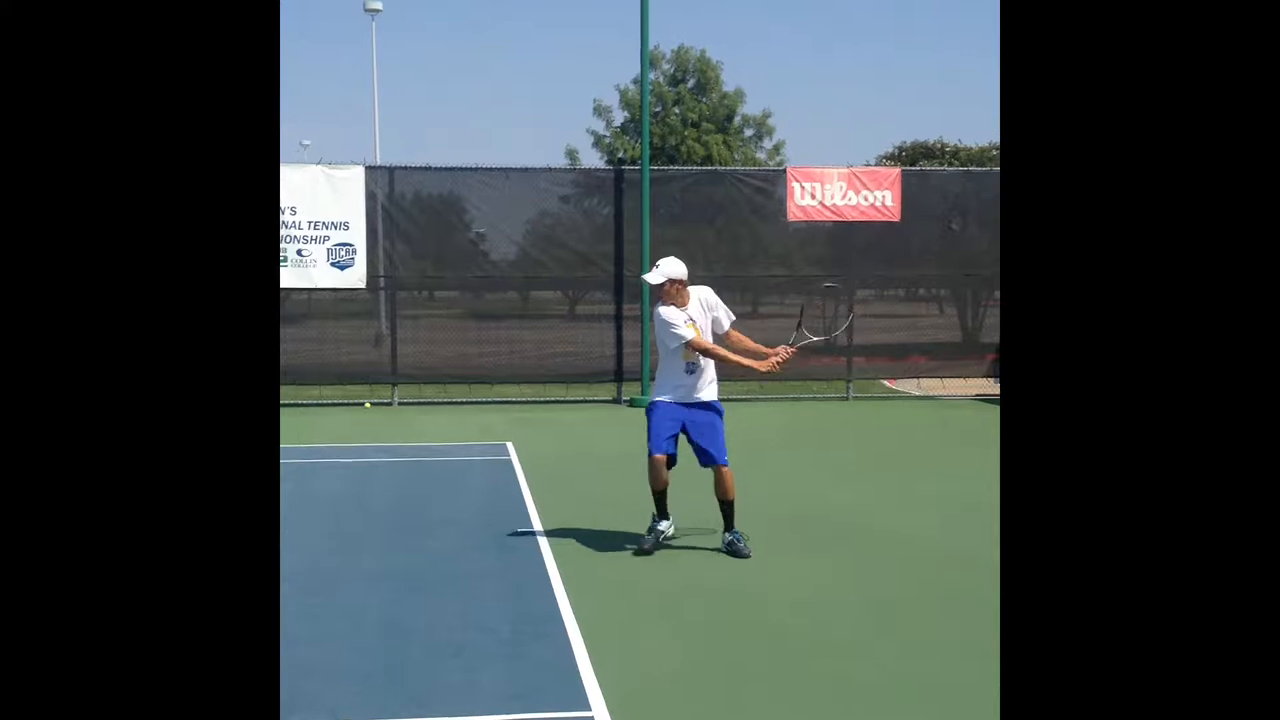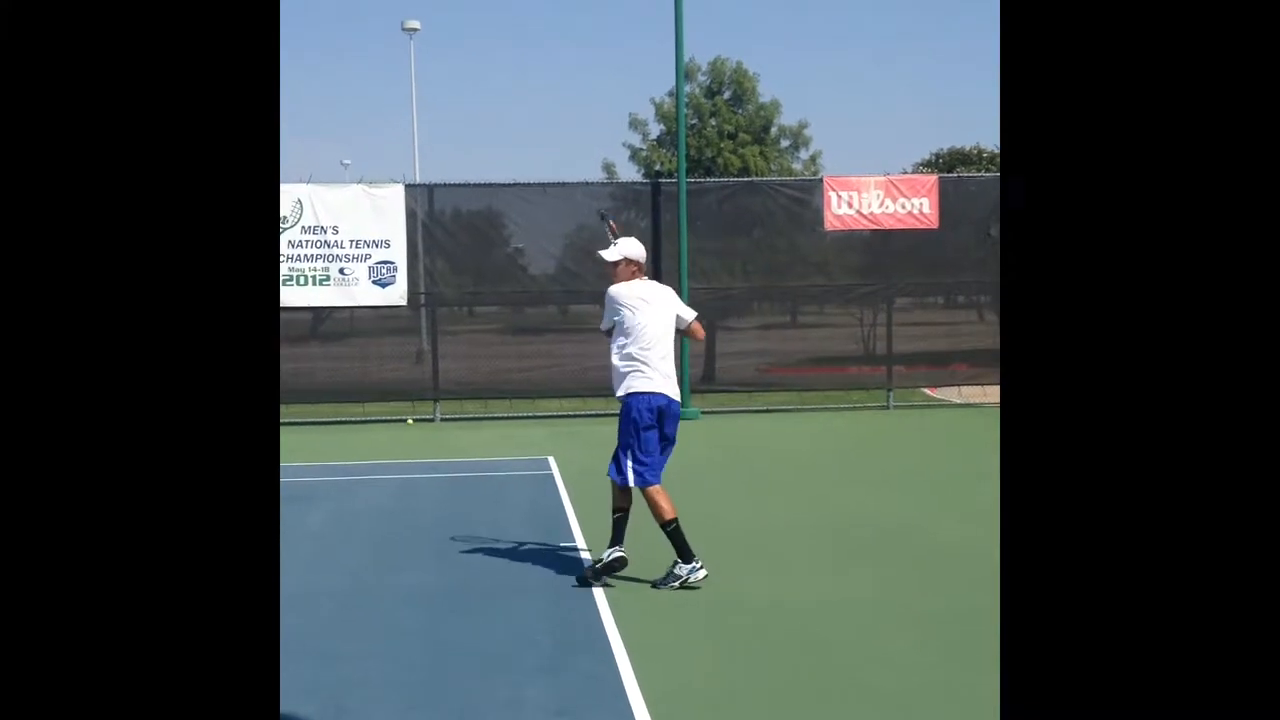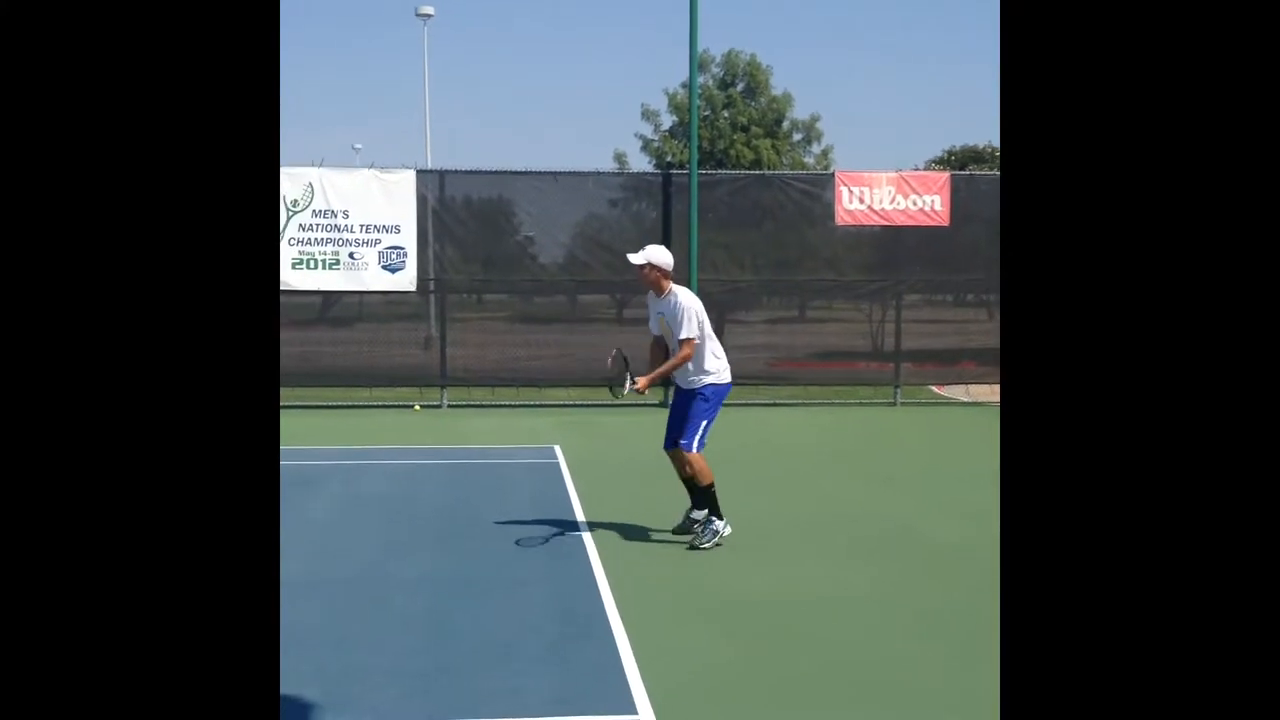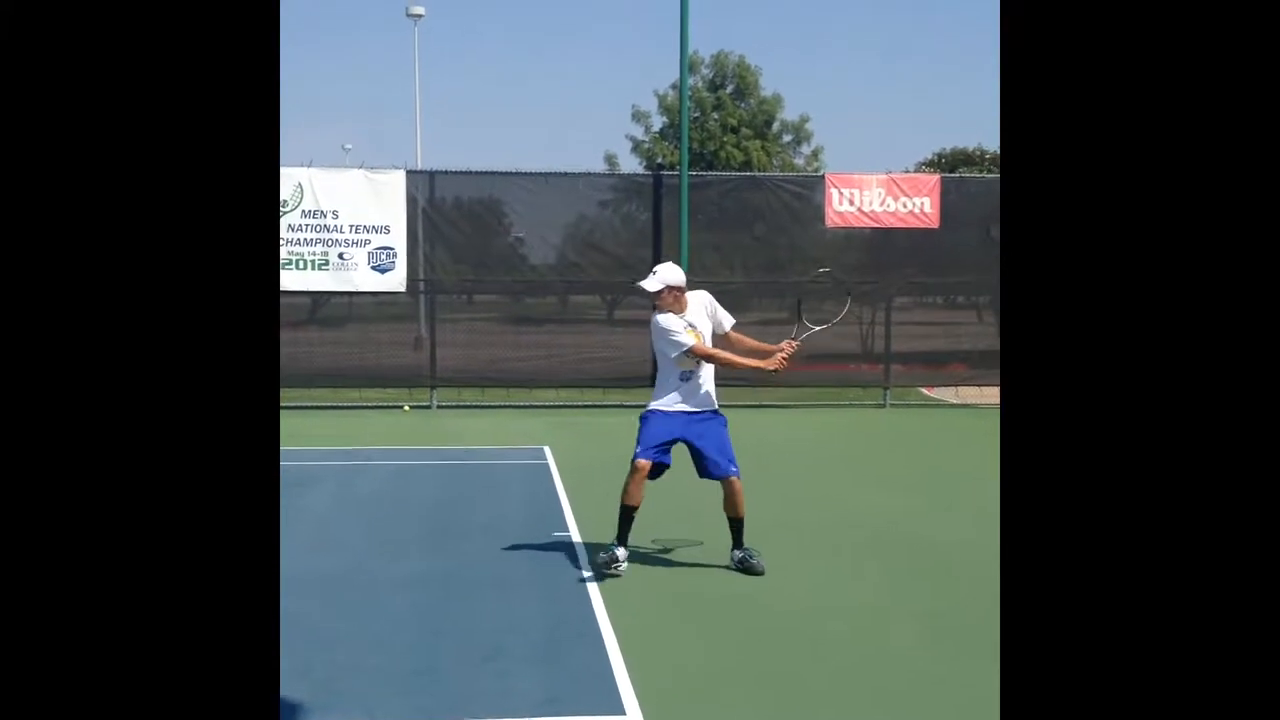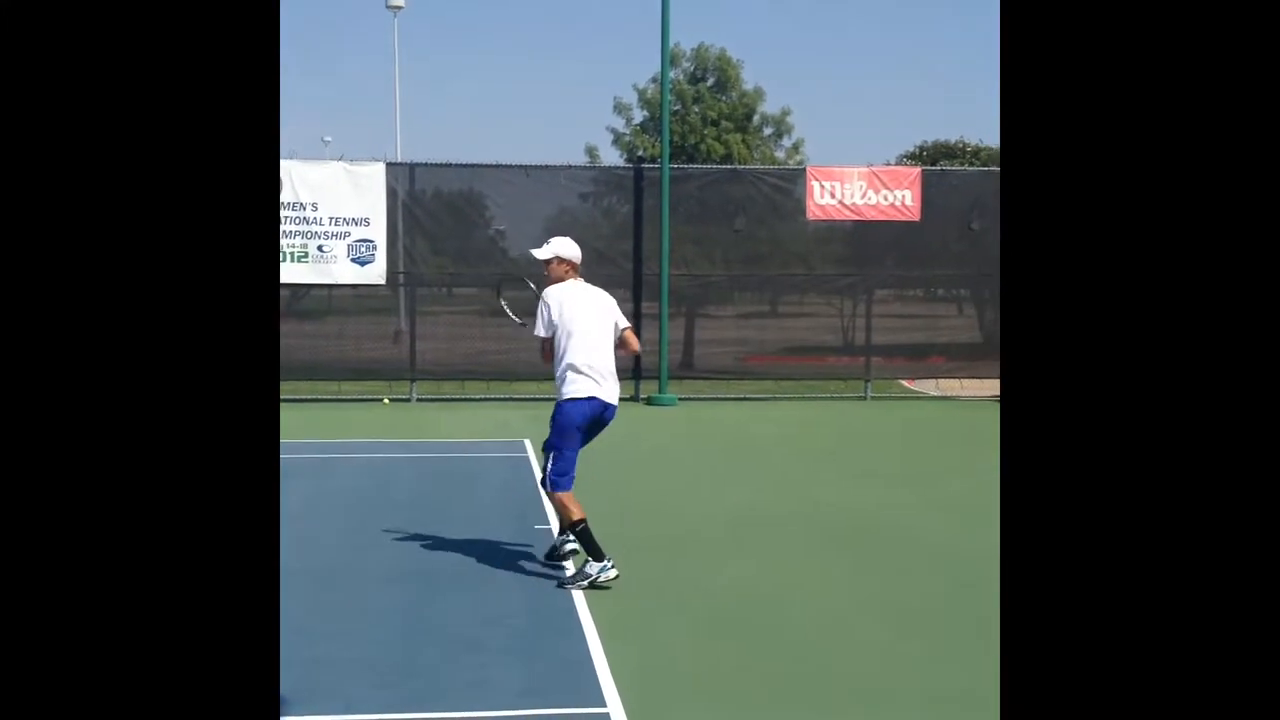
dt=1s
person 1, frame 1
left shoulder: (705, 296)
right shoulder: (664, 313)
left elbow: (729, 335)
right elbow: (706, 349)
left wrist: (768, 352)
right wrist: (754, 365)
left hip: (704, 400)
right hip: (668, 400)
left knee: (721, 465)
right knee: (658, 458)
left ankle: (730, 532)
right ankle: (661, 521)
person 1, frame 2
left shoulder: (616, 293)
right shoulder: (665, 292)
left elbow: (609, 331)
right elbow: (698, 333)
left hip: (641, 395)
right hip: (668, 397)
left knee: (645, 481)
right knee: (623, 476)
left ankle: (688, 562)
right ankle: (615, 550)
person 1, frame 3
left shoulder: (683, 301)
right shoulder: (654, 299)
left elbow: (686, 352)
right elbow: (658, 342)
left wrist: (650, 378)
right wrist: (654, 374)
left hip: (711, 381)
right hip: (686, 383)
left knee: (689, 450)
right knee: (673, 448)
left ankle: (717, 520)
right ankle: (700, 509)
person 1, frame 4
left shoulder: (703, 300)
right shoulder: (662, 322)
left elbow: (729, 337)
right elbow: (708, 355)
left wrist: (772, 349)
right wrist: (762, 365)
left hip: (704, 412)
right hip: (664, 410)
left knee: (731, 478)
right knee: (640, 466)
left ankle: (739, 549)
right ankle: (620, 548)
person 1, frame 5
left shoulder: (551, 294)
right shoulder: (604, 297)
left elbow: (547, 354)
right elbow: (634, 347)
left hip: (577, 399)
right hip: (607, 400)
left knee: (556, 485)
right knee: (553, 454)
left ankle: (599, 562)
right ankle: (567, 535)
